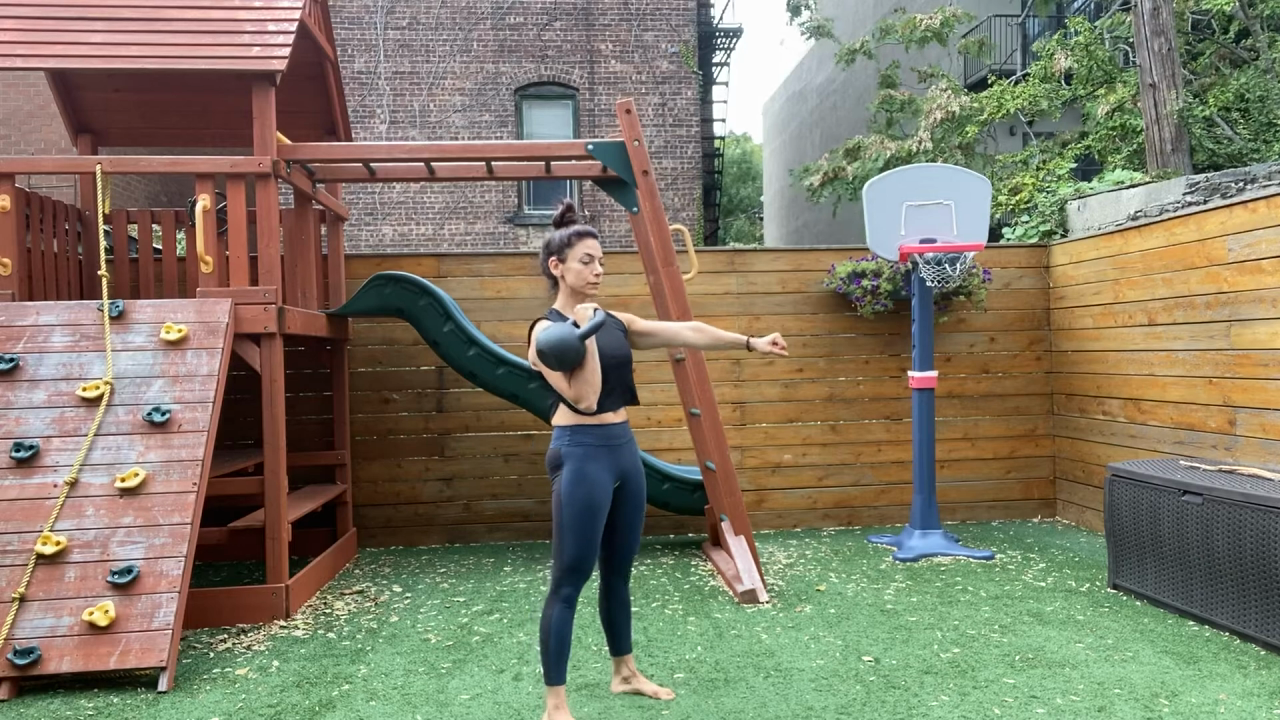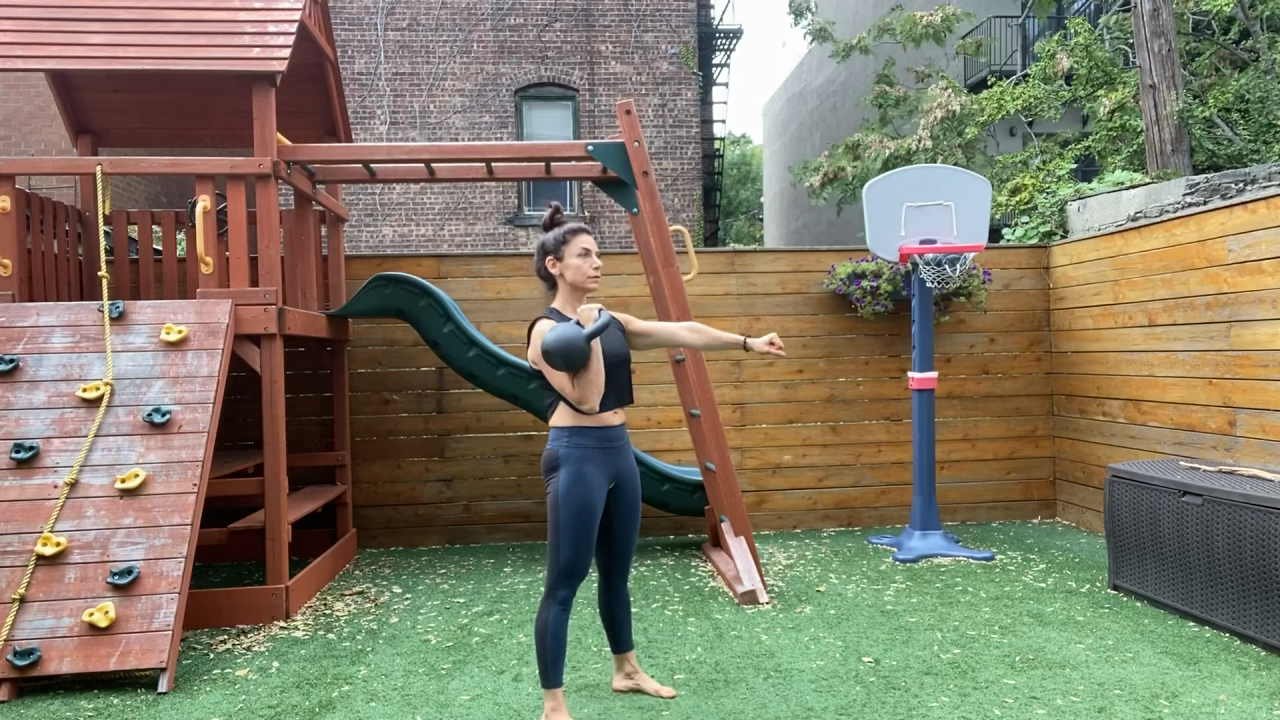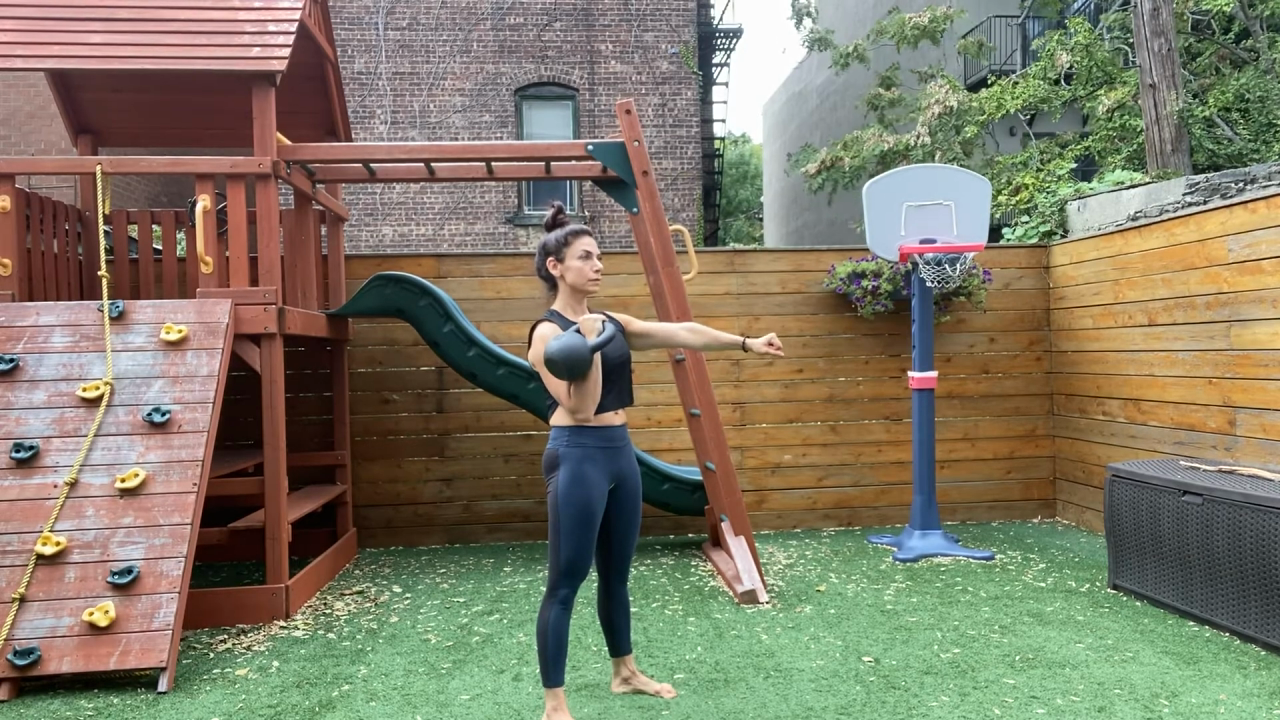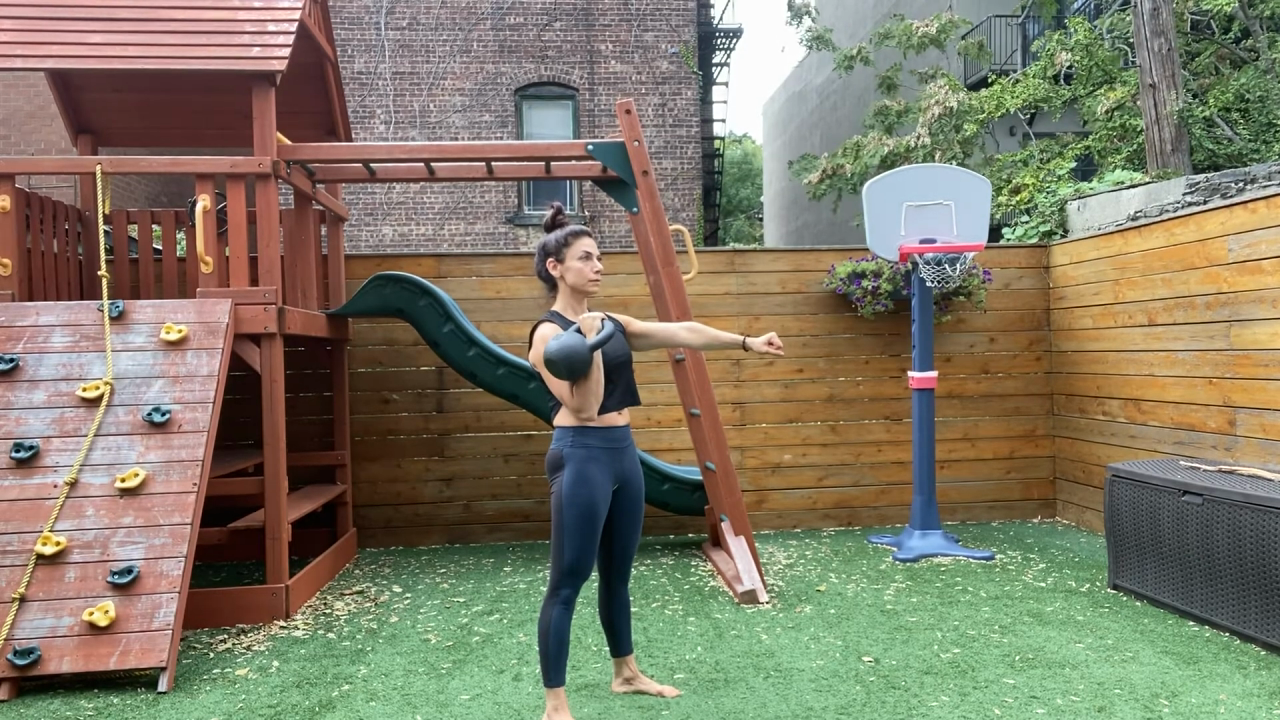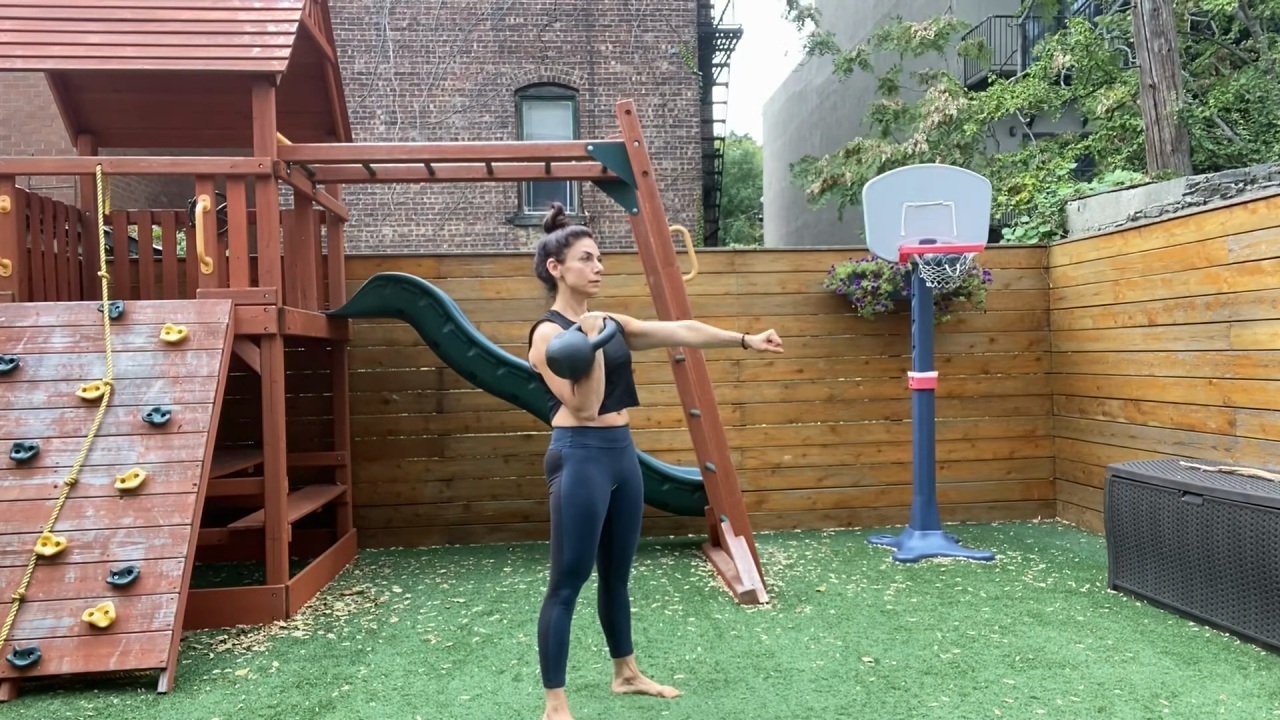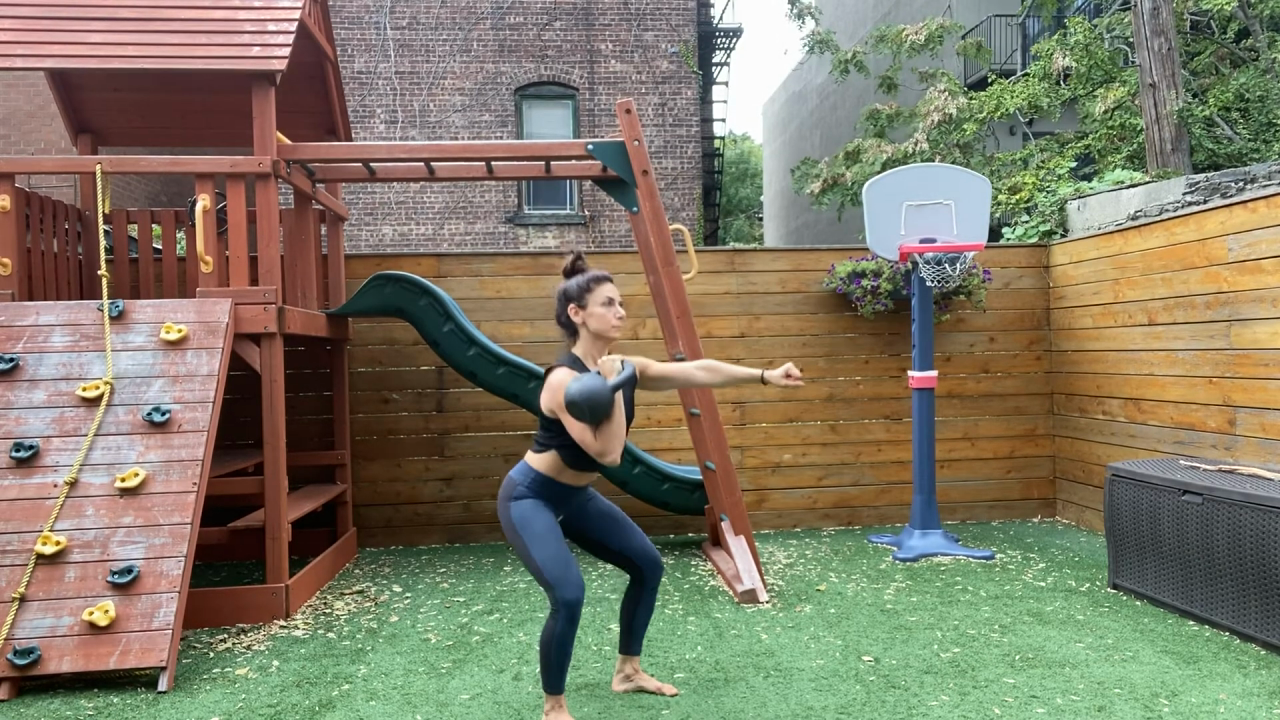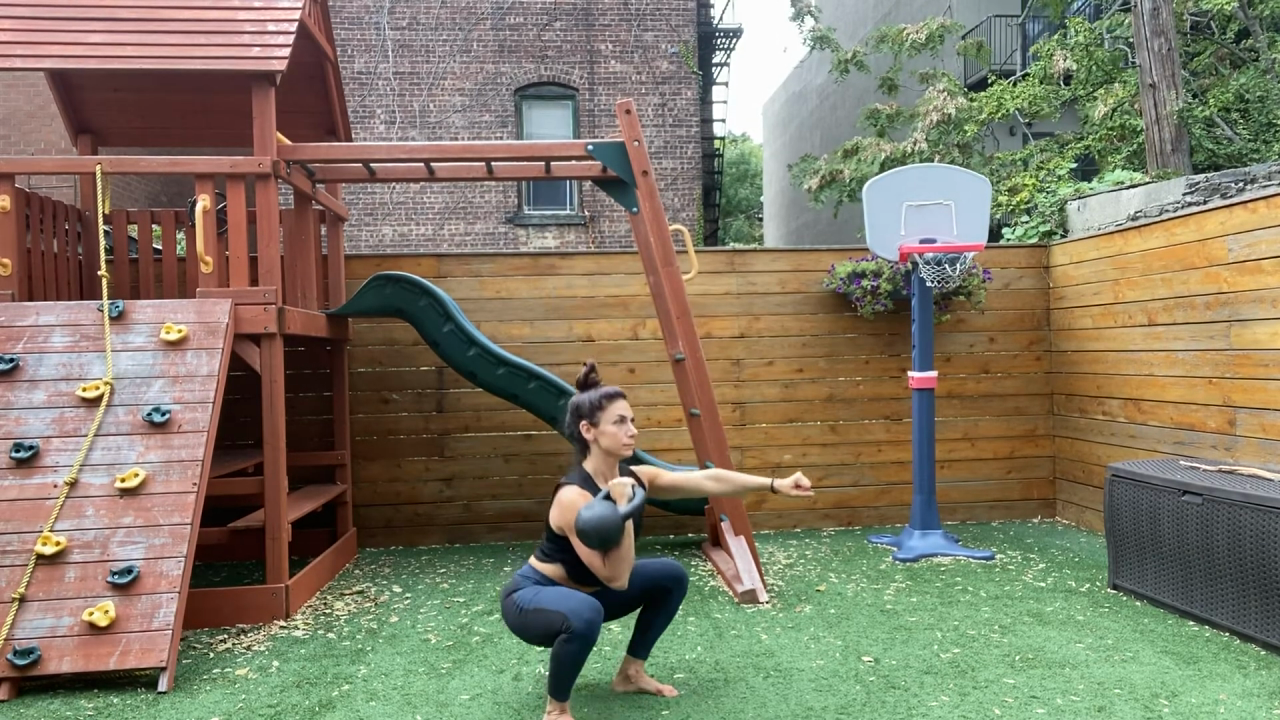
dt=0.7s
person 1, frame 1
left shoulder: (615, 322)
right shoulder: (547, 331)
left elbow: (685, 332)
right elbow: (584, 398)
left wrist: (750, 342)
right wrist: (582, 334)
left hip: (623, 448)
right hip: (580, 454)
left knee: (618, 571)
right knee: (570, 580)
left ankle: (625, 672)
person 1, frame 2
left shoulder: (612, 322)
right shoulder: (546, 330)
left elbow: (681, 333)
right elbow: (587, 398)
left wrist: (747, 342)
right wrist: (587, 333)
left hip: (618, 451)
right hip: (576, 456)
left knee: (617, 572)
right knee: (564, 583)
left ankle: (626, 669)
person 1, frame 3
left shoulder: (612, 322)
right shoulder: (547, 334)
left elbow: (681, 333)
right elbow: (580, 407)
left wrist: (745, 343)
right wrist: (588, 343)
left hip: (619, 451)
right hip: (578, 456)
left knee: (616, 573)
right knee: (566, 582)
left ankle: (625, 672)
person 1, frame 4
left shoulder: (611, 323)
right shoulder: (548, 334)
left elbow: (682, 333)
right elbow: (585, 407)
left wrist: (746, 342)
right wrist: (589, 342)
left hip: (623, 452)
right hip: (581, 456)
left knee: (618, 574)
right knee: (568, 582)
left ankle: (626, 672)
person 1, frame 5
left shoulder: (608, 322)
right shoulder: (548, 334)
left elbow: (681, 331)
right elbow: (585, 406)
left wrist: (745, 339)
right wrist: (591, 343)
left hip: (621, 454)
right hip: (580, 457)
left knee: (617, 574)
right knee: (568, 583)
left ankle: (626, 672)
person 1, frame 6
left shoulder: (623, 367)
right shoulder: (563, 379)
left elbow: (698, 370)
right elbow: (608, 452)
left wrist: (765, 376)
right wrist: (610, 388)
left hip: (576, 496)
right hip: (530, 496)
left knee: (647, 564)
right knee: (569, 593)
left ankle: (628, 670)
person 1, frame 7
left shoulder: (633, 478)
right shoulder: (573, 497)
left elbow: (709, 480)
right elbow: (616, 579)
left wrist: (776, 484)
right wrist: (621, 509)
right hip: (530, 596)
left knee: (672, 576)
right knee: (584, 615)
left ankle: (630, 672)
